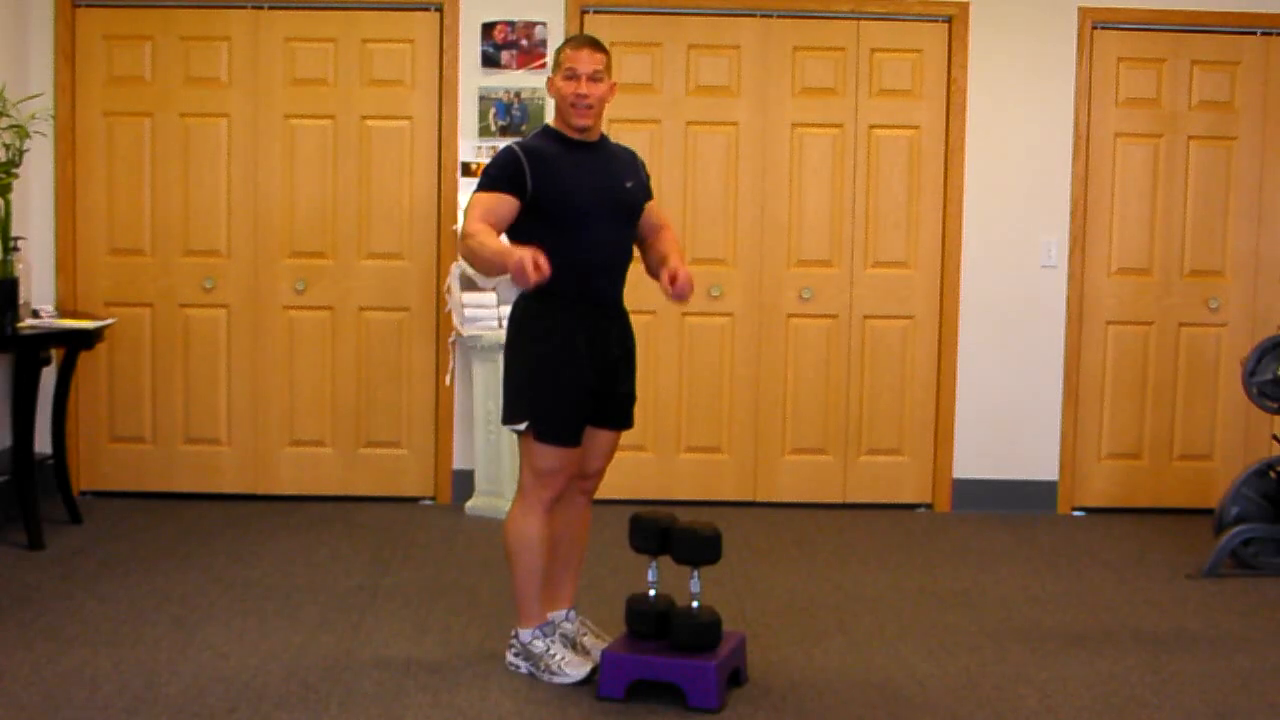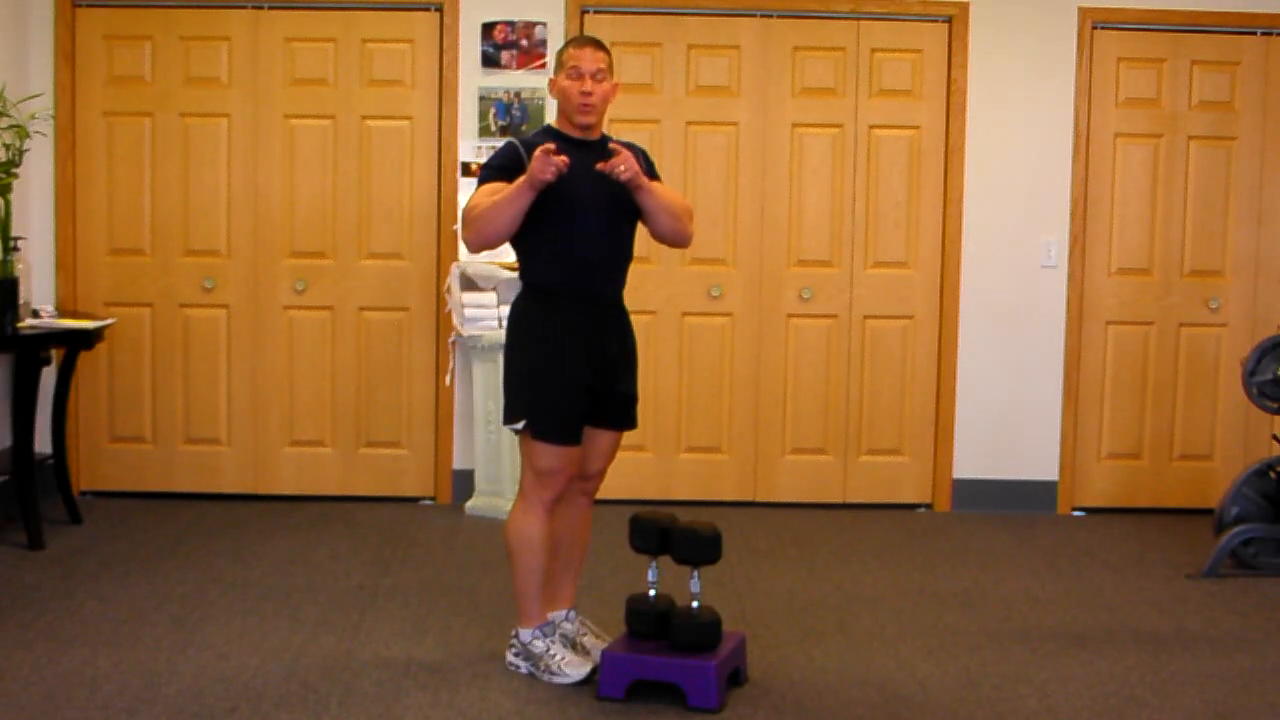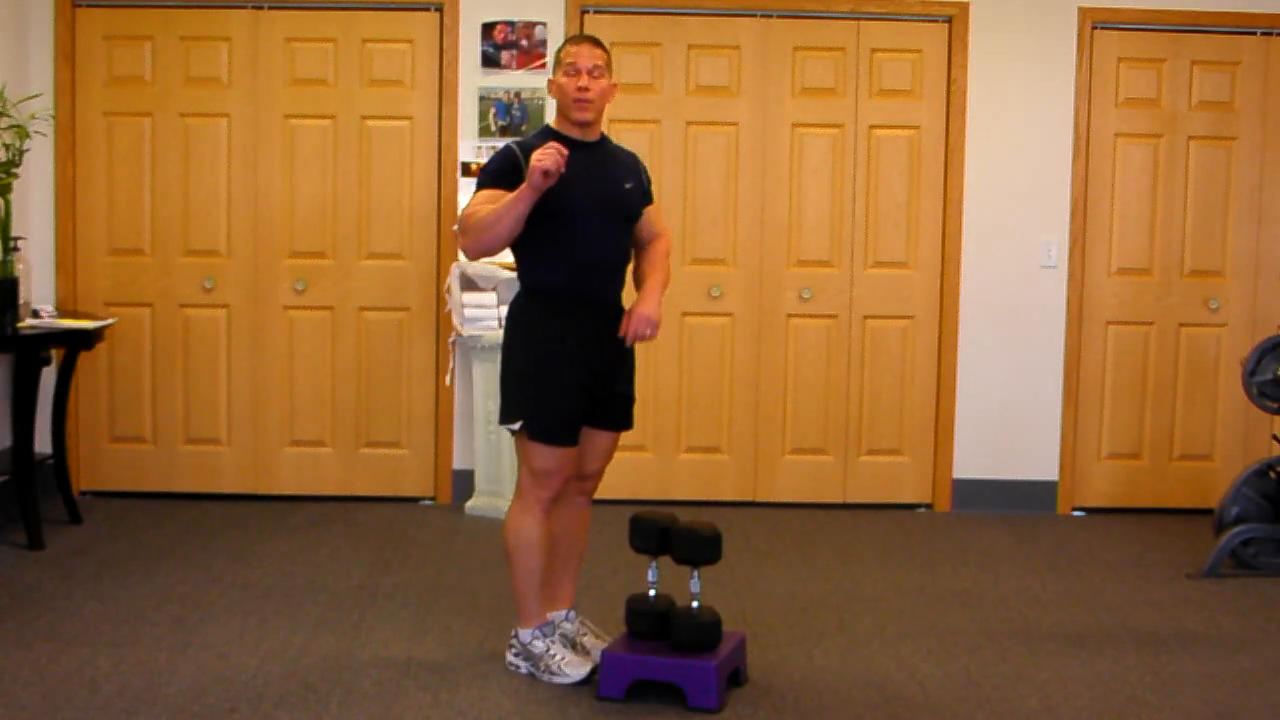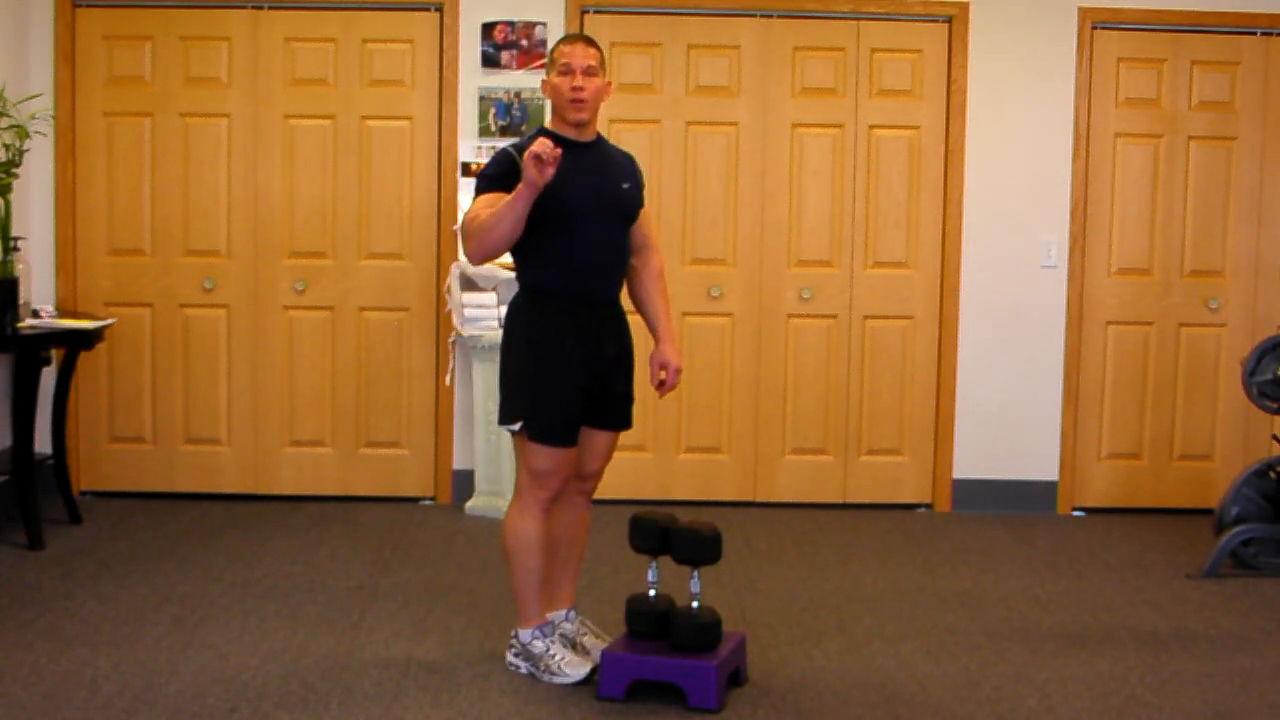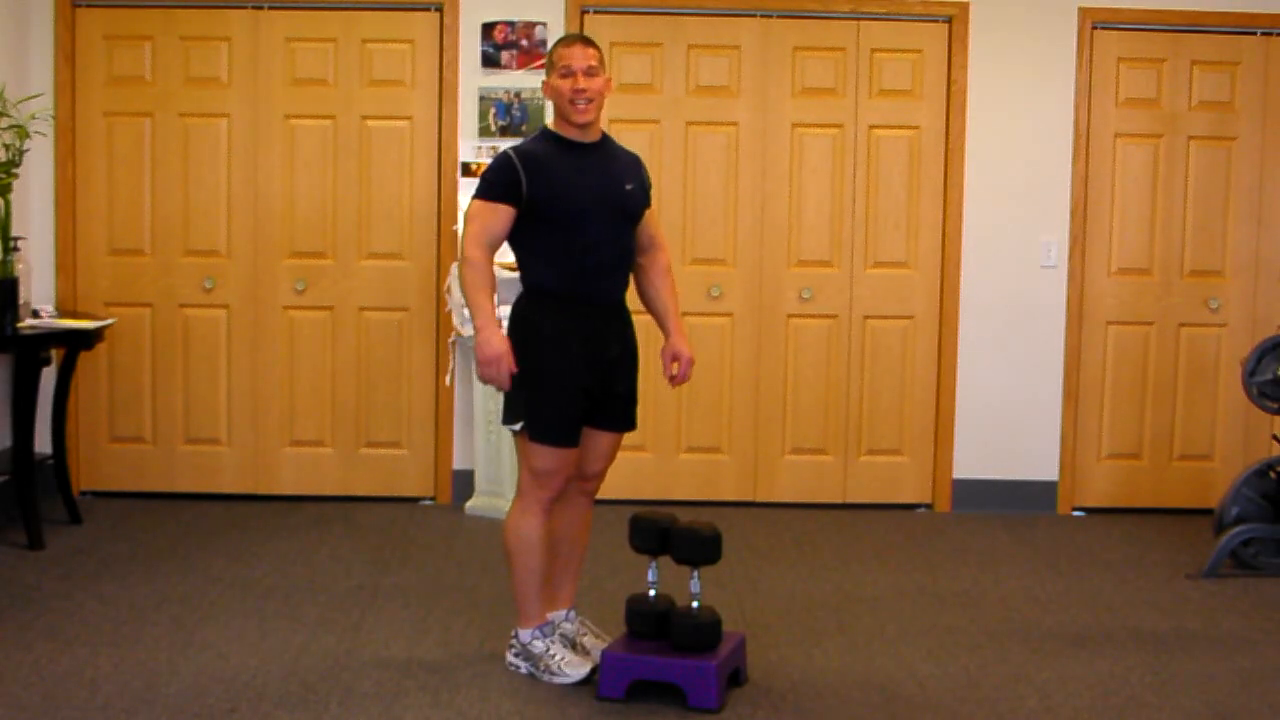
dt=1s
person 1, frame 1
left shoulder: (626, 163)
right shoulder: (522, 158)
left elbow: (655, 238)
right elbow: (471, 238)
left wrist: (672, 265)
right wrist: (511, 255)
left hip: (611, 329)
right hip: (550, 329)
left knee: (583, 482)
right knee: (543, 485)
left ankle: (562, 615)
right ankle: (529, 636)
person 1, frame 2
left shoulder: (632, 157)
right shoulder: (522, 152)
left elbow: (681, 231)
right elbow: (476, 234)
left wrist: (637, 183)
right wrist: (531, 182)
left hip: (611, 327)
right hip: (548, 327)
left knee: (585, 482)
right knee: (544, 485)
left ankle: (562, 615)
right ankle: (529, 636)
person 1, frame 3
left shoulder: (628, 165)
right shoulder: (521, 156)
left elbow: (655, 240)
right elbow: (473, 242)
left wrist: (650, 297)
right wrist: (532, 187)
left hip: (609, 331)
right hip: (546, 331)
left knee: (583, 484)
right knee: (542, 488)
left ankle: (561, 614)
right ankle: (528, 635)
person 1, frame 4
left shoulder: (623, 166)
right shoulder: (518, 158)
left elbow: (644, 256)
right elbow: (476, 246)
left wrist: (664, 338)
right wrist: (530, 186)
left hip: (608, 331)
right hip: (545, 331)
left knee: (582, 483)
right knee: (541, 486)
left ankle: (562, 615)
right ankle: (529, 635)
person 1, frame 5
left shoulder: (628, 166)
right shoulder: (521, 163)
left elbow: (649, 251)
right elbow: (474, 249)
left wrist: (672, 325)
right wrist: (486, 326)
left hip: (613, 332)
right hip: (550, 335)
left knee: (585, 482)
right knee: (543, 487)
left ankle: (561, 615)
right ankle: (527, 636)
